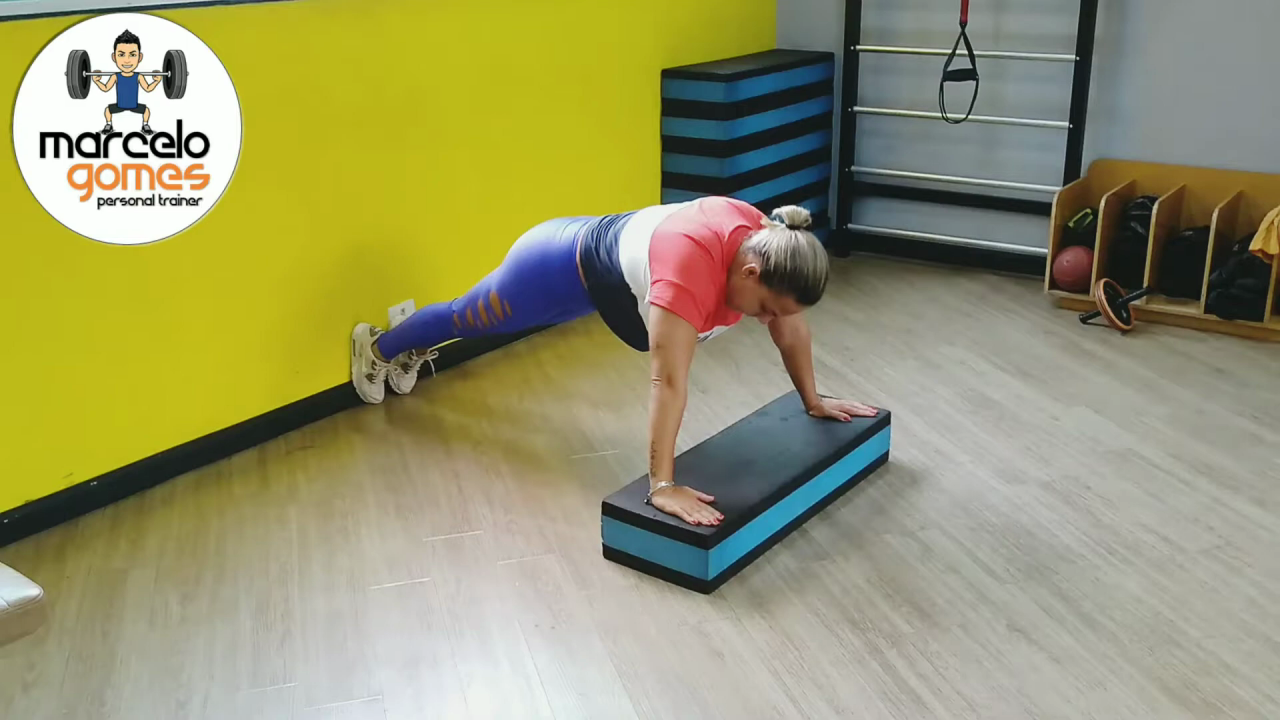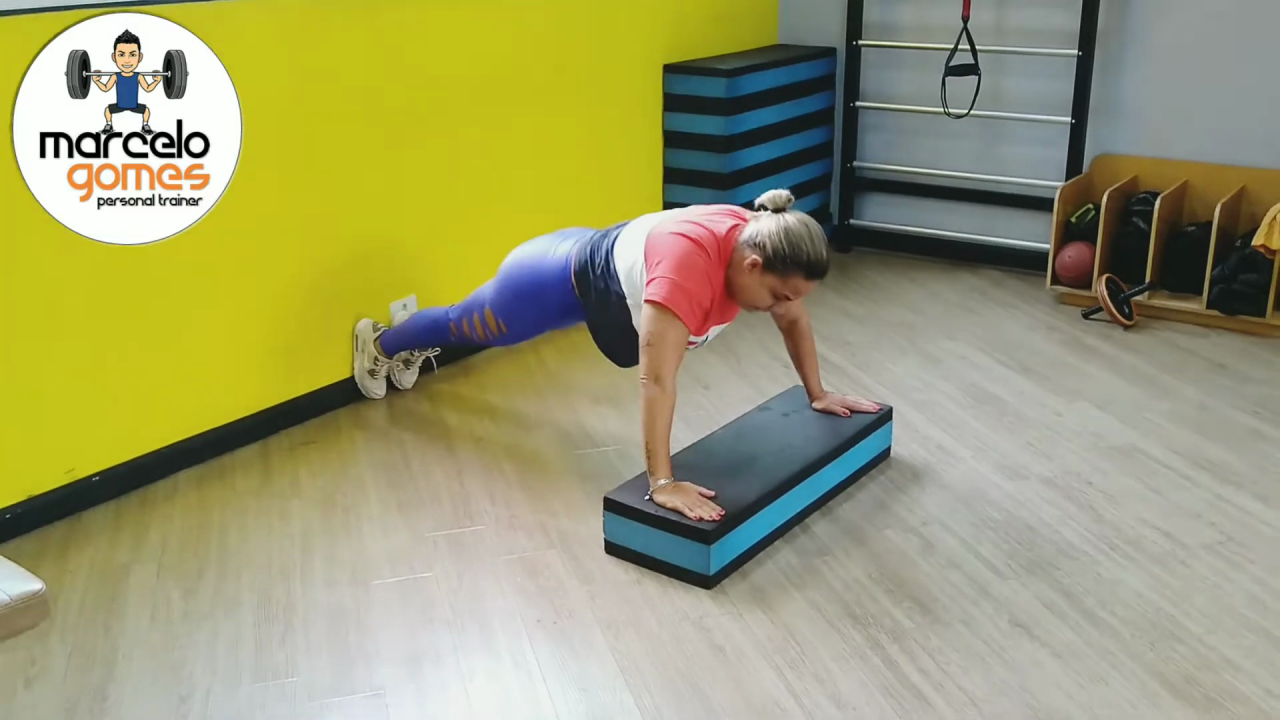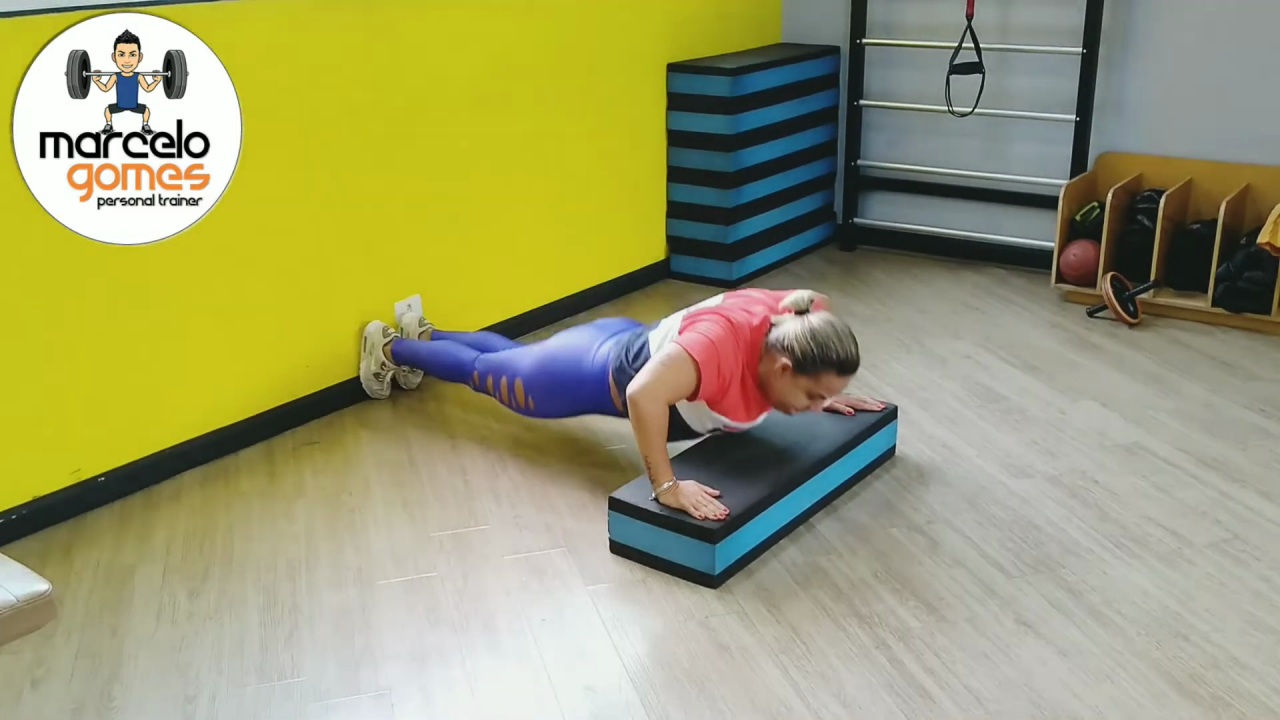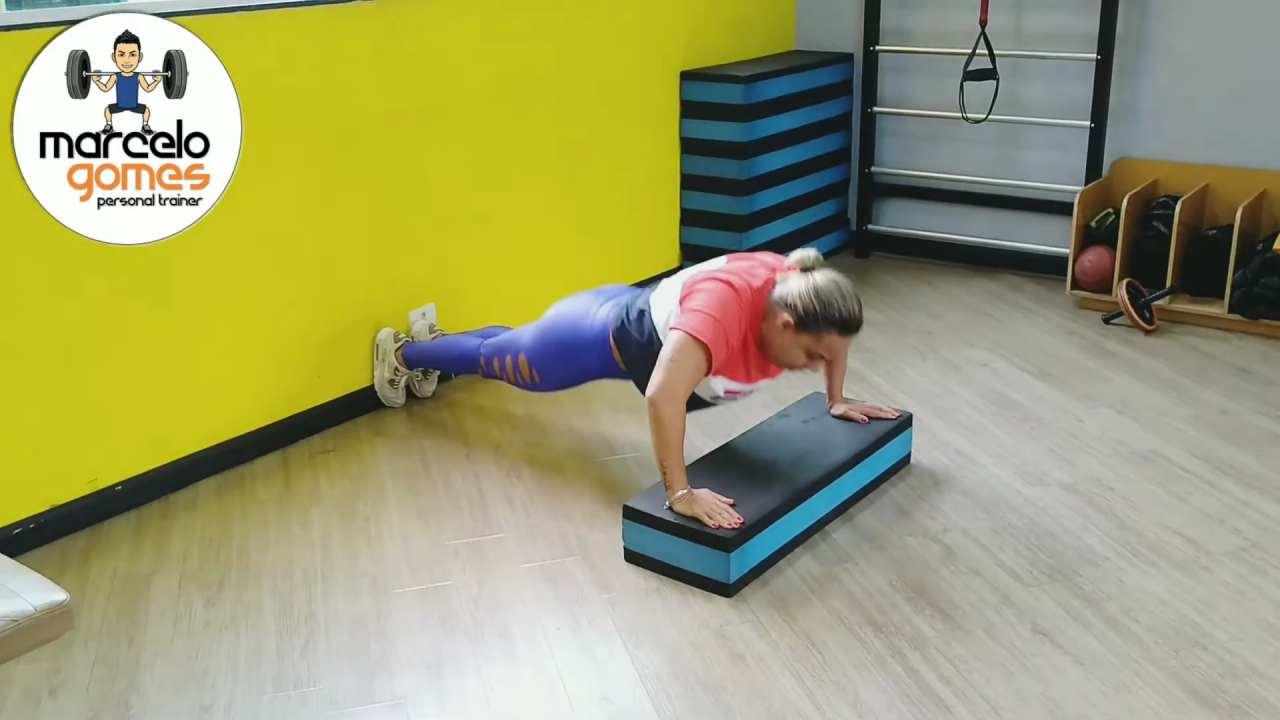
dt=0.7s
person 1, frame 1
left shoulder: (771, 247)
right shoulder: (693, 261)
left elbow: (792, 329)
right elbow: (668, 381)
left wrist: (813, 401)
right wrist: (663, 486)
left hip: (602, 271)
right hip: (561, 265)
left knee: (472, 323)
right knee: (464, 320)
left ankle: (412, 353)
right ankle: (378, 347)
person 1, frame 2
left shoulder: (766, 244)
right shoulder: (690, 260)
left elbow: (795, 321)
right elbow: (657, 380)
left wrist: (818, 394)
right wrist: (662, 484)
left hip: (596, 272)
right hip: (559, 278)
left knee: (466, 328)
right knee: (463, 327)
left ankle: (413, 349)
right ankle: (380, 344)
person 1, frame 3
left shoulder: (792, 326)
right shoulder: (725, 345)
left elbow: (819, 302)
right elbow: (642, 395)
left wrist: (835, 395)
right wrist: (667, 487)
left hip: (633, 343)
right hip: (602, 376)
left knee: (513, 353)
right knee: (484, 374)
left ankle: (423, 332)
right ankle: (389, 346)
person 1, frame 4
left shoulder: (799, 292)
right shoulder: (724, 306)
left elbow: (832, 335)
right elbow: (662, 398)
left wrist: (837, 400)
right wrist: (680, 493)
left hip: (640, 318)
right hip: (601, 336)
left knee: (512, 343)
right knee: (496, 359)
left ankle: (433, 337)
right ankle: (403, 352)
